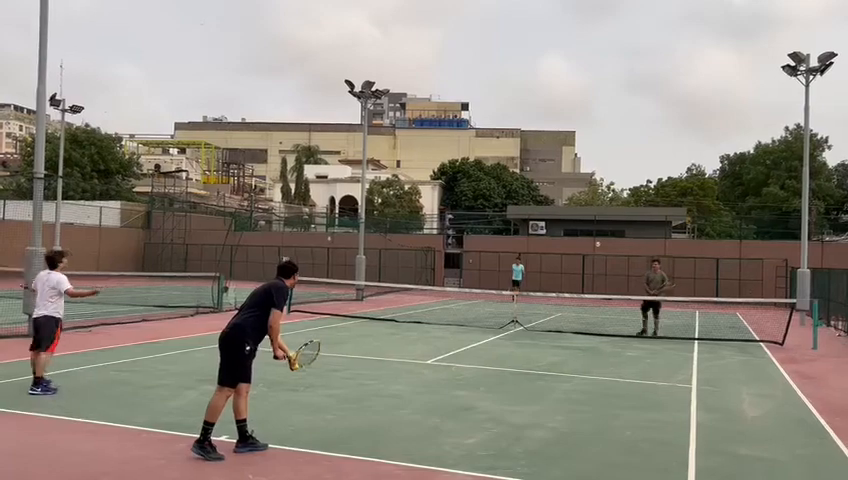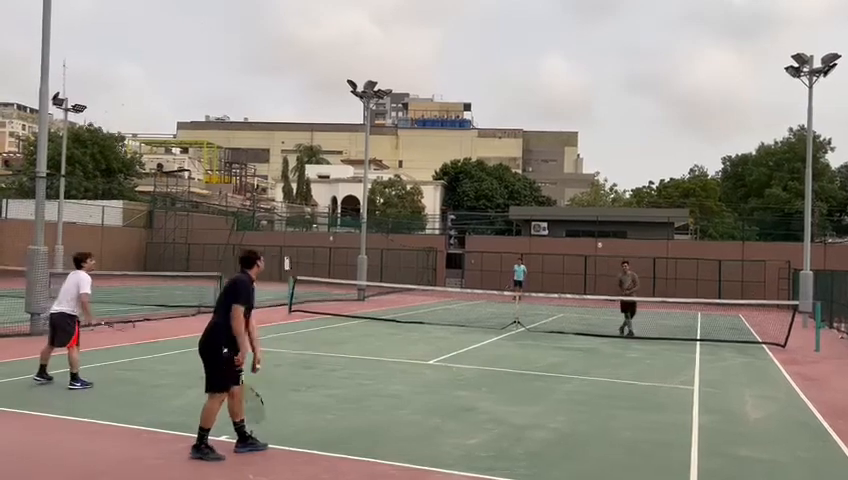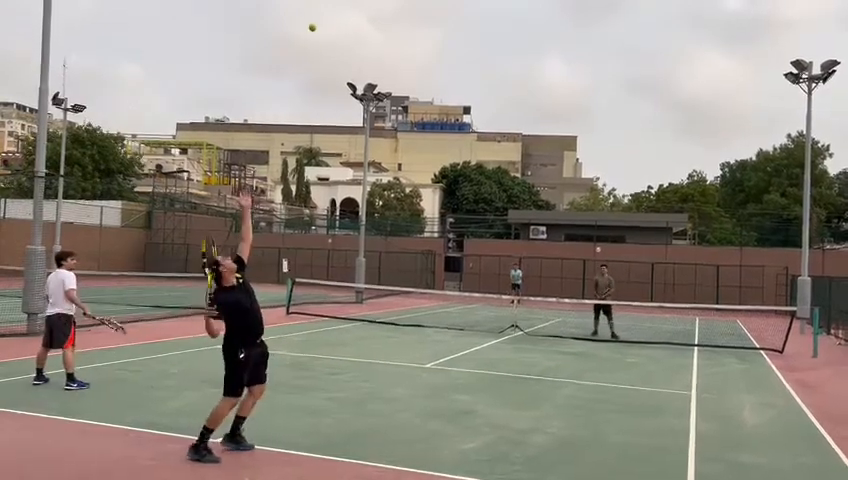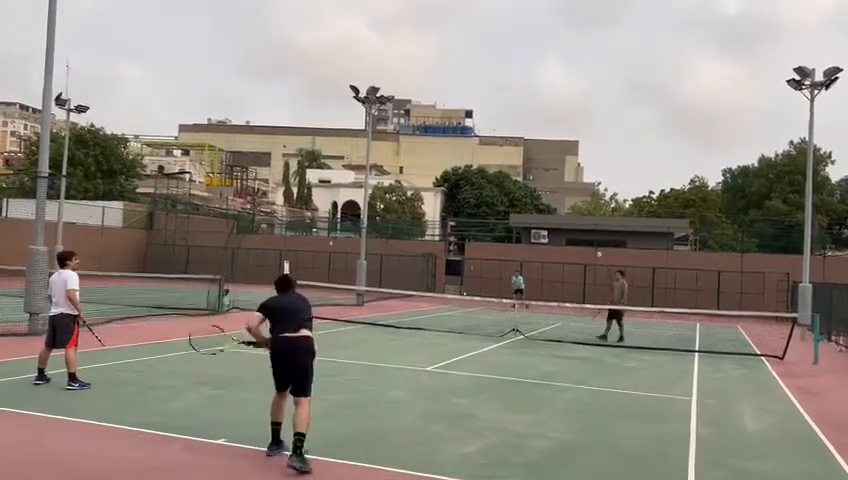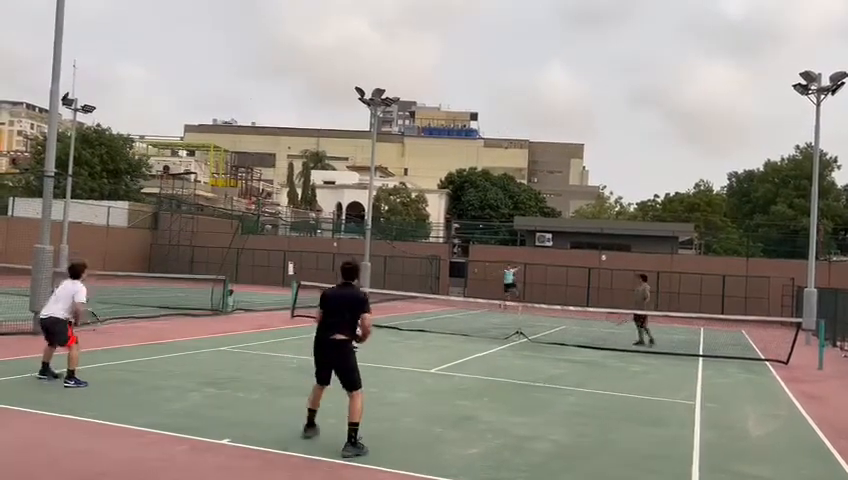
dt=1s
person 1, frame 1
left shoulder: (271, 287)
right shoulder: (281, 288)
left elbow: (269, 328)
right elbow: (273, 324)
left wrist: (288, 353)
right wrist: (276, 350)
left hip: (239, 341)
right hip: (239, 340)
left knee: (242, 390)
right knee: (225, 390)
left ankle: (244, 439)
right ankle: (203, 441)
person 1, frame 2
left shoulder: (245, 283)
right shoulder: (242, 282)
left elbow: (249, 321)
right elbow: (236, 317)
left wrist: (256, 351)
right wrist: (244, 349)
left hip: (228, 347)
right hip: (218, 345)
left knee: (236, 391)
right knee: (217, 395)
left ankle: (243, 439)
right ankle: (200, 445)
person 1, frame 3
left shoulder: (240, 275)
right shoulder: (221, 297)
left elbow: (246, 240)
right elbow: (214, 333)
left wrist: (246, 211)
right wrist: (208, 319)
left hip: (256, 346)
right hip: (239, 350)
left knee: (256, 391)
right knee: (231, 399)
left ankle: (233, 436)
right ankle: (199, 446)
person 1, frame 4
left shoulder: (270, 303)
right shoulder: (304, 301)
left elbow: (251, 326)
left wrist: (265, 342)
left hip: (280, 346)
right hip: (303, 345)
left knee: (281, 393)
right knee: (302, 401)
left ankle: (275, 442)
right ankle: (297, 453)
person 1, frame 5
left shoulder: (327, 294)
right shoulder: (360, 296)
right elbow: (366, 327)
right wrist: (361, 338)
left hip: (320, 344)
right hip: (342, 346)
left knee: (320, 384)
right knee: (355, 394)
left ankle: (310, 425)
right ankle: (352, 442)
person 2, frame 1
left shoulder: (41, 274)
right shoulder: (59, 278)
left elbow: (33, 288)
right elbow: (71, 293)
right wrist: (90, 293)
left hip: (37, 316)
right hip: (50, 318)
left knee: (36, 350)
right knee: (46, 351)
left ankle: (38, 378)
right ankle: (37, 385)
person 2, frame 2
left shoulder: (72, 274)
right shoulder: (85, 277)
right elbow: (84, 300)
left wrist: (86, 312)
right wrist: (89, 317)
left hip: (55, 312)
right hip: (67, 315)
left knee: (50, 344)
right knee: (73, 347)
left ankle: (41, 373)
right ankle: (75, 380)
person 2, frame 3
left shoulder: (51, 276)
right shoulder: (68, 275)
right elbow: (70, 295)
right wrist: (84, 308)
left hip: (50, 314)
right hip: (64, 315)
left knee: (45, 346)
right knee: (68, 347)
left ankle: (39, 376)
right ankle: (71, 380)
person 2, frame 4
left shoulder: (54, 276)
right shoulder: (71, 275)
left elbow: (51, 297)
right elbow: (71, 295)
right wrist: (79, 310)
left hip: (54, 315)
right hip: (68, 315)
left knee: (48, 346)
right knee: (71, 347)
left ankle: (40, 375)
right ankle: (72, 380)
person 2, frame 5
left shoulder: (65, 284)
right shoulder: (80, 288)
right elbow: (78, 308)
left wrist: (72, 316)
right wrist: (77, 320)
left hip: (44, 317)
right hip: (56, 319)
left knee: (52, 343)
right knee: (74, 346)
left ankle: (44, 370)
right ankle: (70, 378)
